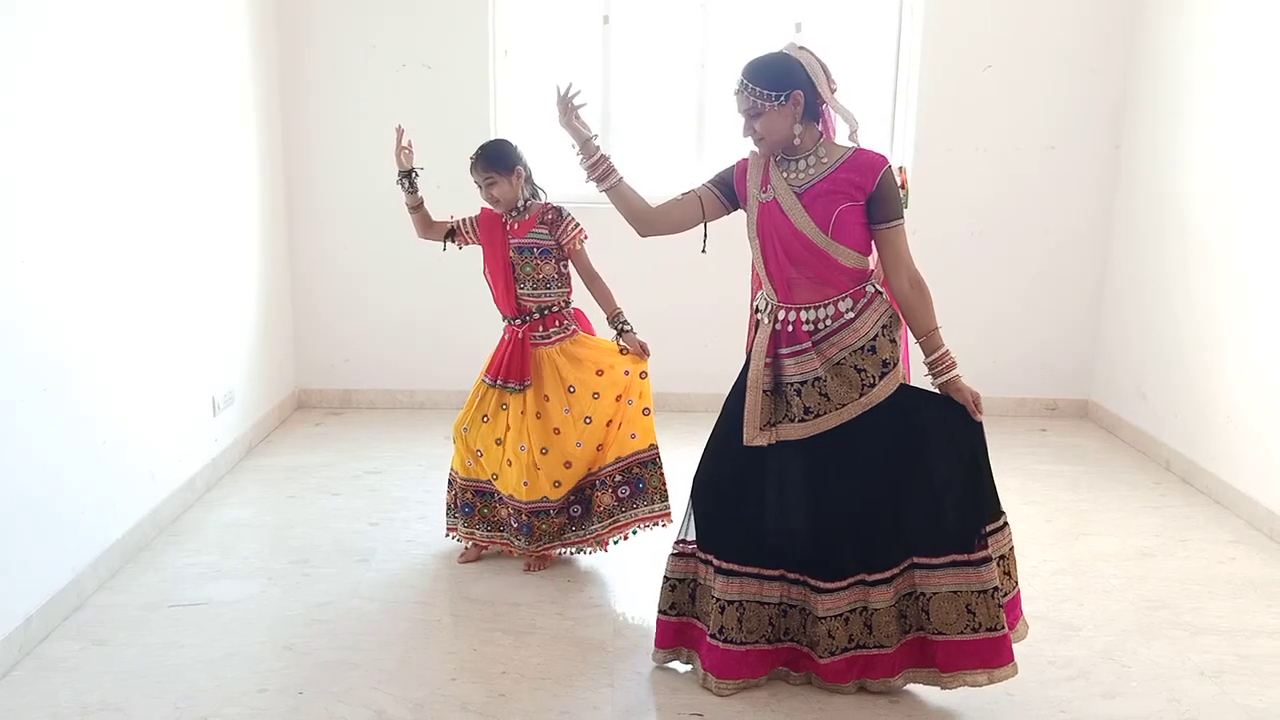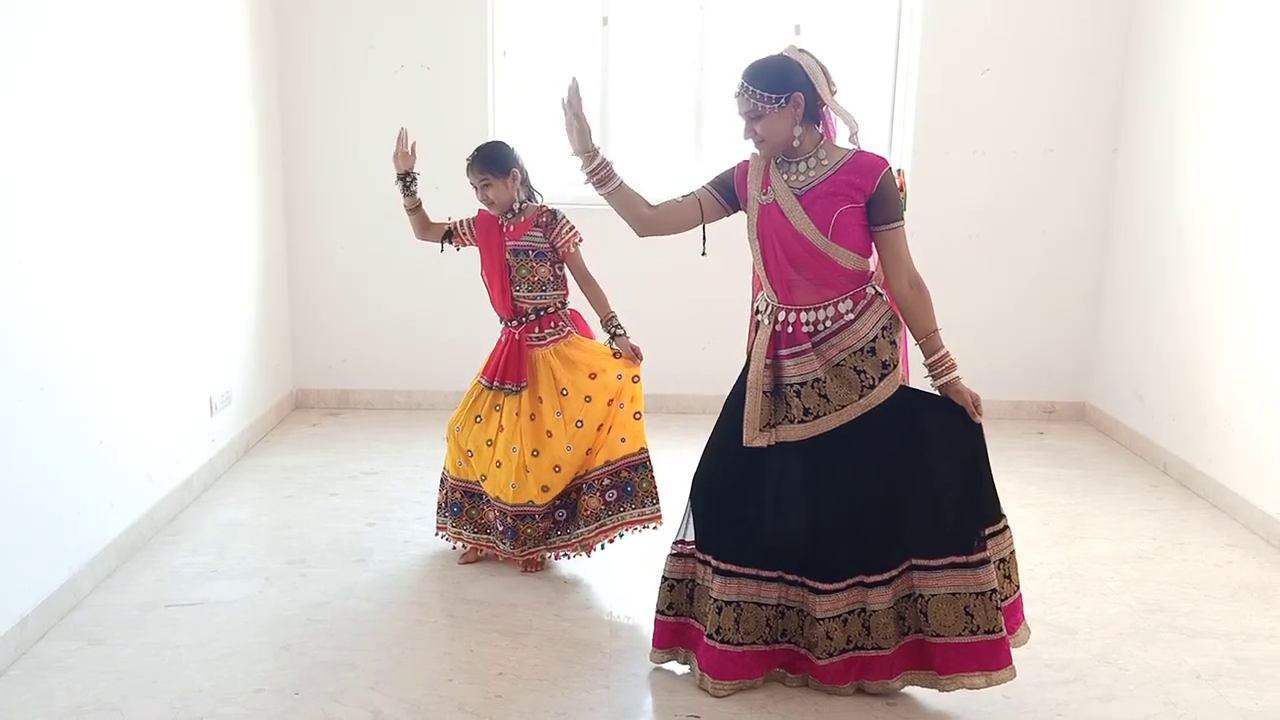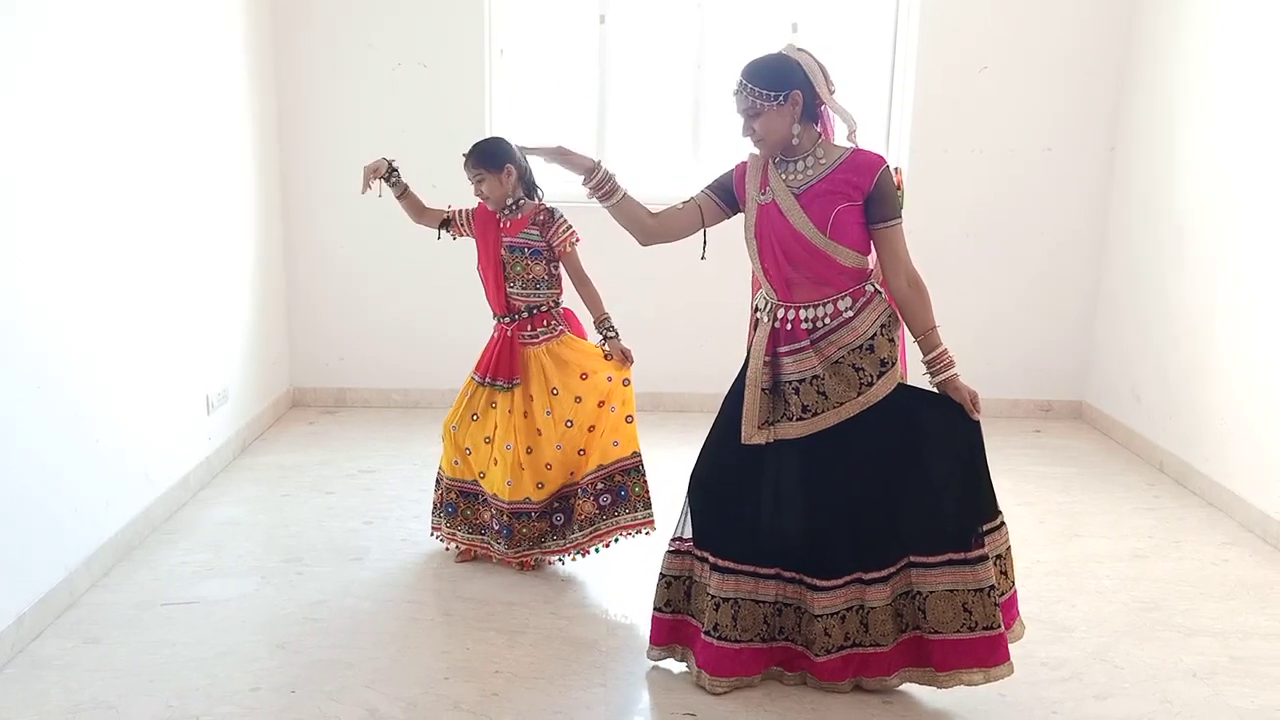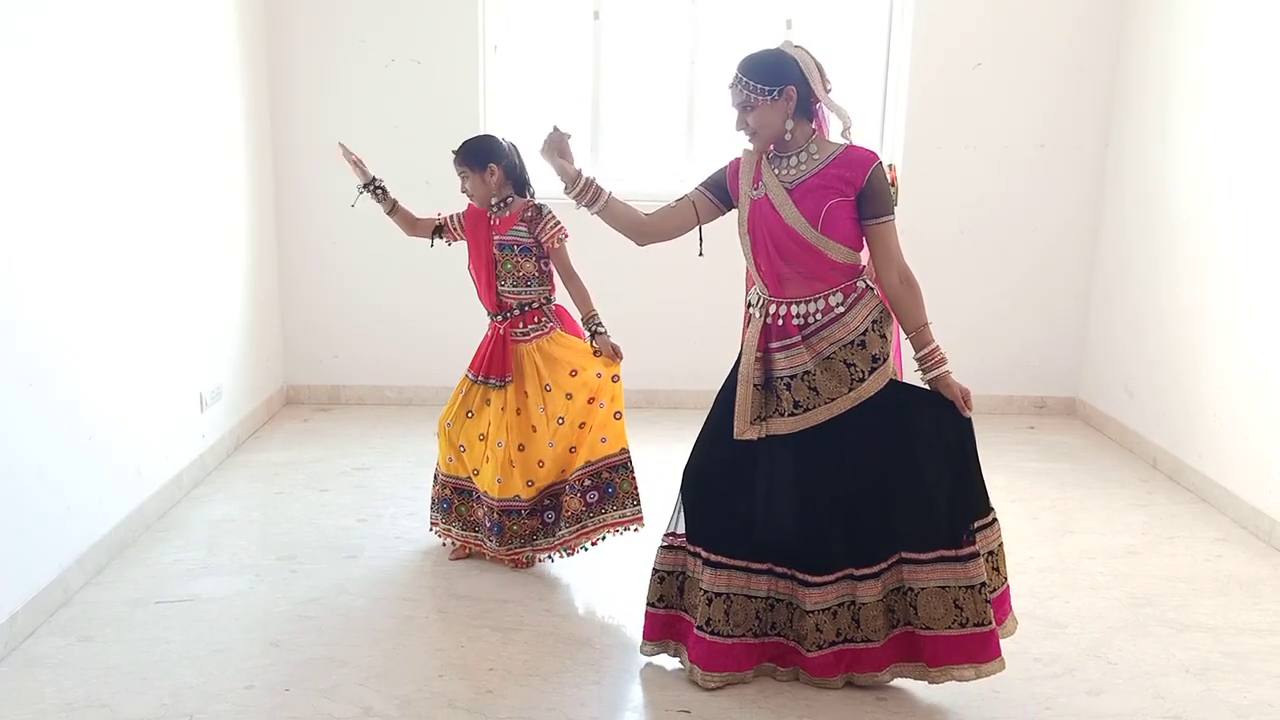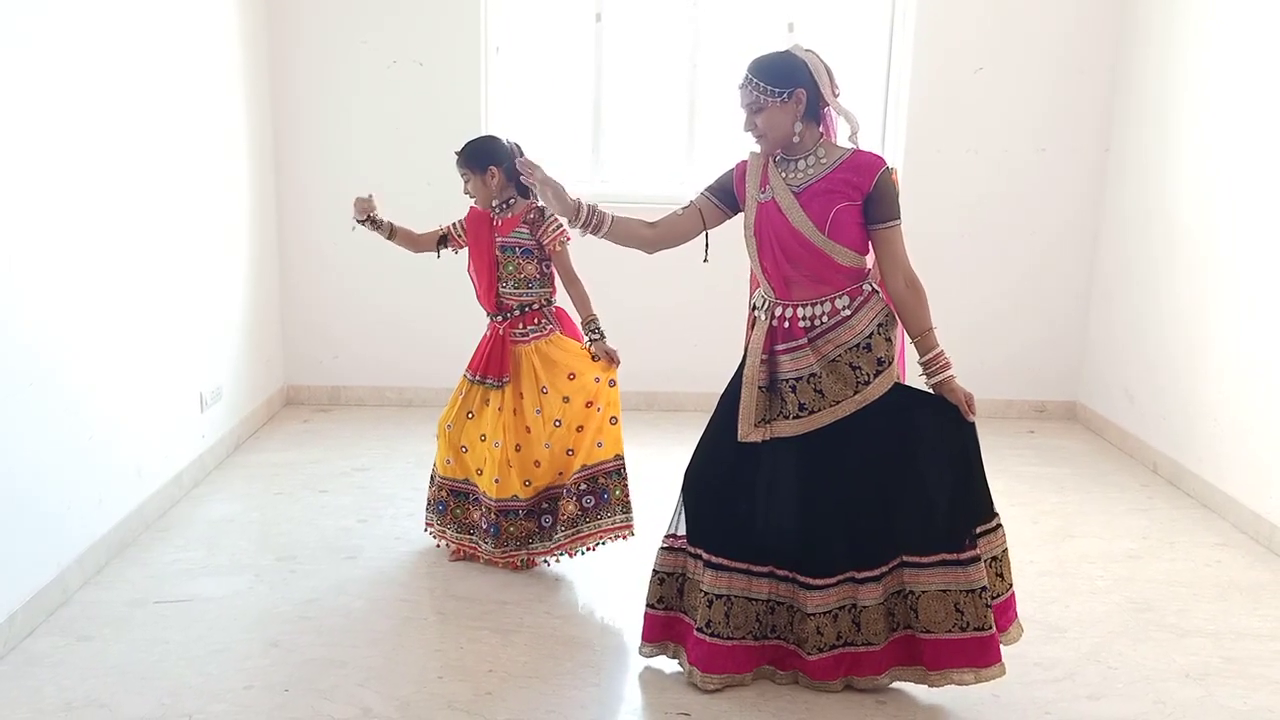
dt=1s
person 1, frame 1
left shoulder: (866, 170)
right shoulder: (748, 176)
left elbow: (904, 278)
right elbow: (649, 220)
left wrist: (945, 372)
right wrist: (587, 146)
left hip: (860, 362)
right hip: (781, 364)
left knee: (865, 501)
right knee: (748, 497)
left ankle: (862, 648)
right ankle: (763, 641)
person 1, frame 2
left shoulder: (867, 173)
right shoulder: (749, 178)
left elbow: (904, 280)
right elbow: (649, 221)
left wrist: (946, 373)
right wrist: (588, 153)
left hip: (861, 362)
right hip: (782, 366)
left knee: (866, 504)
right knee: (746, 499)
left ankle: (863, 649)
right ankle: (760, 644)
person 1, frame 3
left shoulder: (864, 172)
right shoulder: (749, 179)
left elbow: (901, 278)
right elbow: (652, 229)
left wrist: (943, 371)
right wrist: (590, 172)
left hip: (859, 362)
right hip: (779, 364)
left knee: (865, 502)
right knee: (746, 497)
left ankle: (866, 645)
right ankle: (762, 642)
person 1, frame 4
left shoulder: (858, 168)
right shoulder: (741, 175)
left elbow: (894, 275)
right elbow: (648, 229)
left wrist: (935, 368)
right wrist: (575, 180)
left hip: (851, 356)
right hip: (774, 359)
left knee: (860, 495)
right knee: (734, 489)
left ankle: (857, 642)
right ankle: (760, 637)
person 1, frame 5
left shoulder: (865, 172)
right shoulder: (747, 178)
left elbow: (899, 279)
right elbow: (656, 236)
left wrist: (940, 372)
right wrist: (572, 209)
left hip: (856, 360)
right hip: (777, 361)
left knee: (862, 498)
right knee: (737, 490)
left ankle: (859, 644)
right ankle: (764, 639)
person 2, frame 1
left shoulder: (554, 219)
right shoulder: (486, 225)
left elbow: (590, 276)
right elbow: (426, 230)
left wrist: (623, 329)
right wrist: (408, 177)
left hip: (558, 344)
right hip: (515, 346)
left knee: (552, 436)
right knee: (483, 431)
left ankle: (543, 538)
right ankle: (492, 530)
person 2, frame 2
left shoulder: (549, 221)
right shoulder: (484, 227)
left elbow: (585, 279)
right elbow: (424, 230)
left wrist: (617, 333)
right wrist: (406, 178)
left hip: (556, 344)
right hip: (513, 347)
left knee: (552, 437)
right knee: (474, 431)
left ankle: (537, 541)
right ankle: (489, 533)
person 2, frame 3
left shoulder: (547, 219)
right shoulder: (481, 221)
left elbow: (580, 279)
right elbow: (421, 216)
left wrist: (609, 335)
right wrist: (389, 175)
left hip: (549, 342)
right hip: (505, 345)
left knee: (543, 435)
right knee: (470, 430)
left ankle: (535, 540)
right ankle: (485, 533)
person 2, frame 4
left shoulder: (536, 216)
right shoulder: (473, 221)
left elbow: (569, 276)
right elbow: (414, 226)
left wrist: (597, 331)
right wrist: (371, 184)
left hip: (542, 339)
right hip: (499, 342)
left knee: (535, 432)
right knee: (466, 427)
left ankle: (527, 535)
right ankle: (480, 531)
person 2, frame 5
left shoulder: (539, 219)
right shoulder: (476, 224)
left elbow: (571, 280)
right elbow: (419, 242)
left wrist: (596, 336)
right wrist: (372, 220)
left hip: (541, 341)
right hip: (499, 343)
left knee: (538, 434)
right knee: (465, 428)
left ankle: (526, 537)
right ankle: (479, 532)
